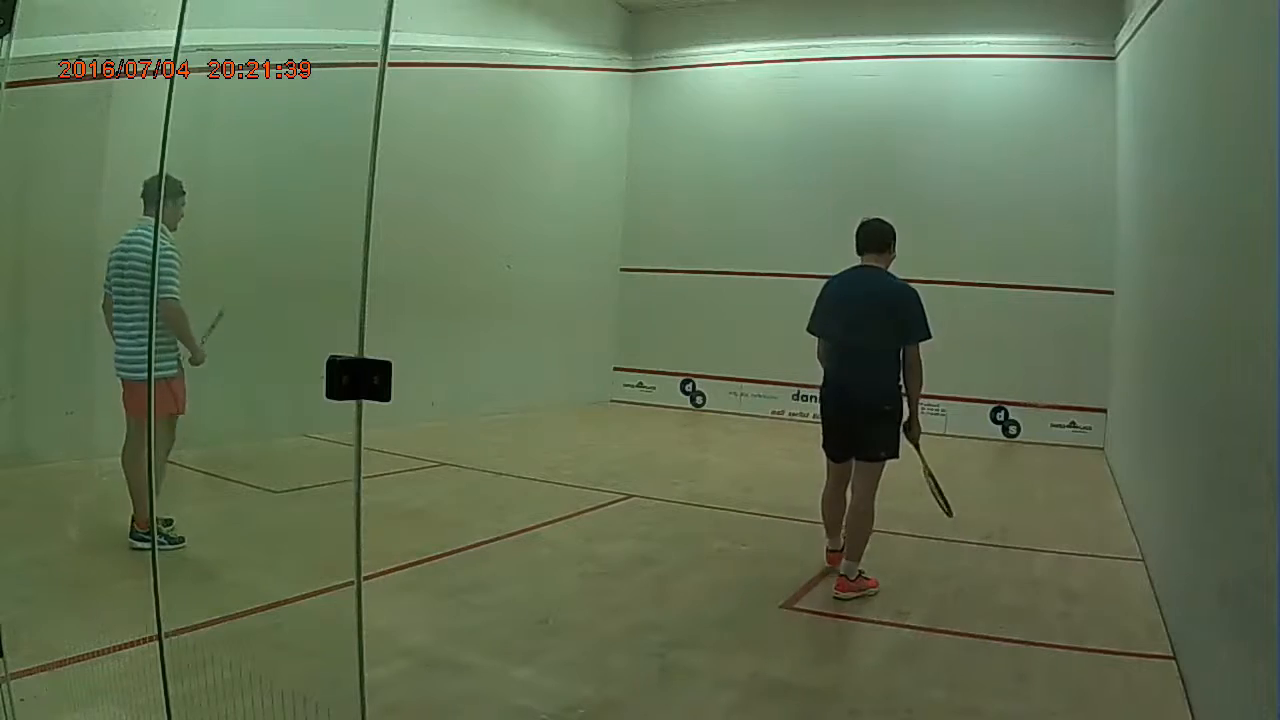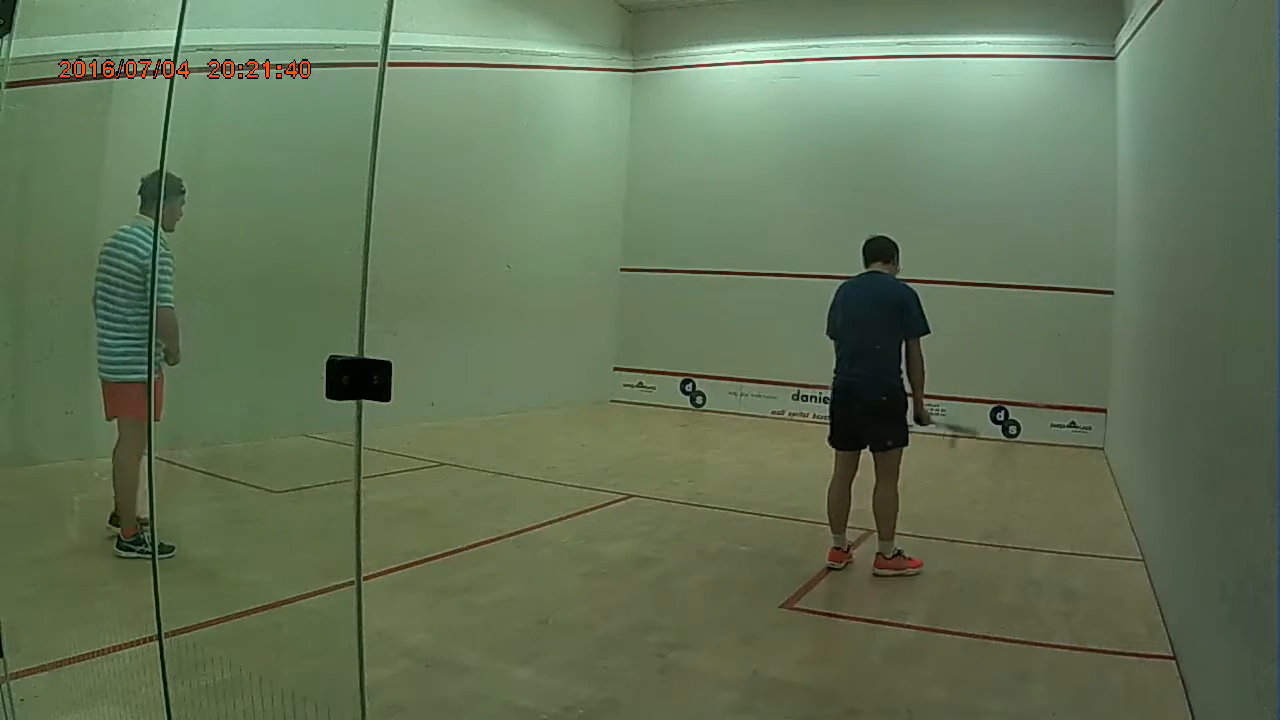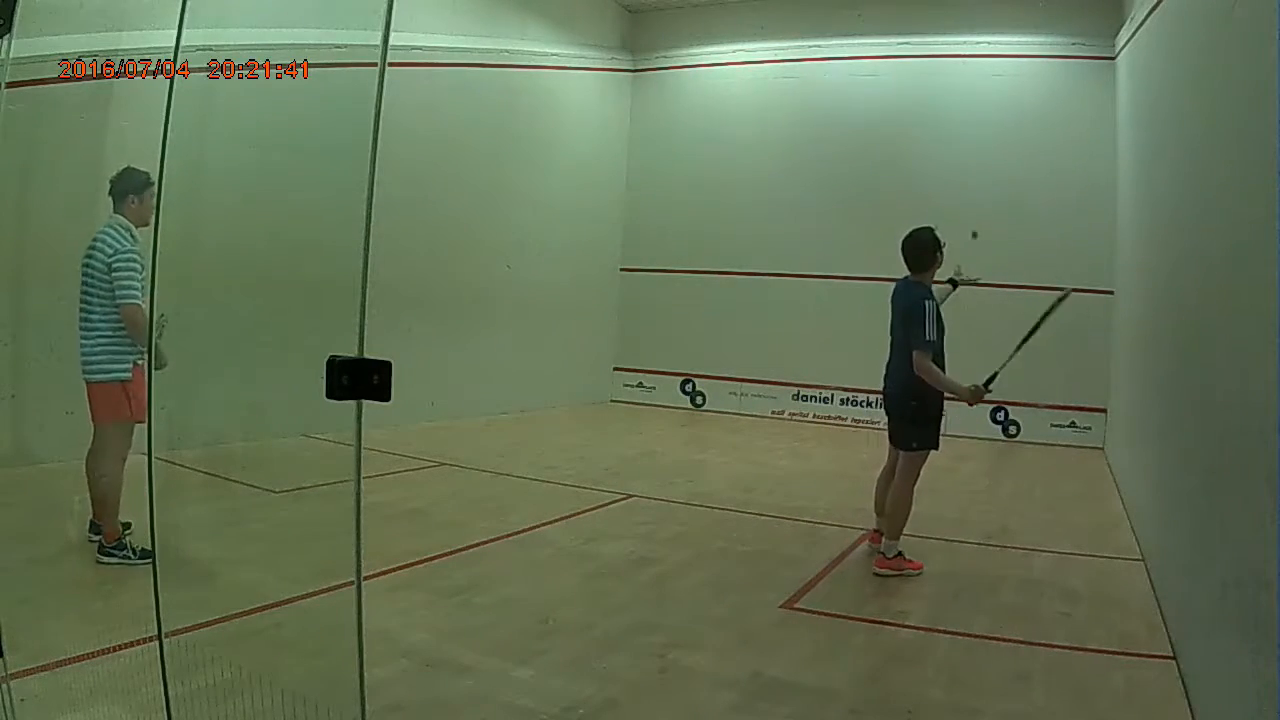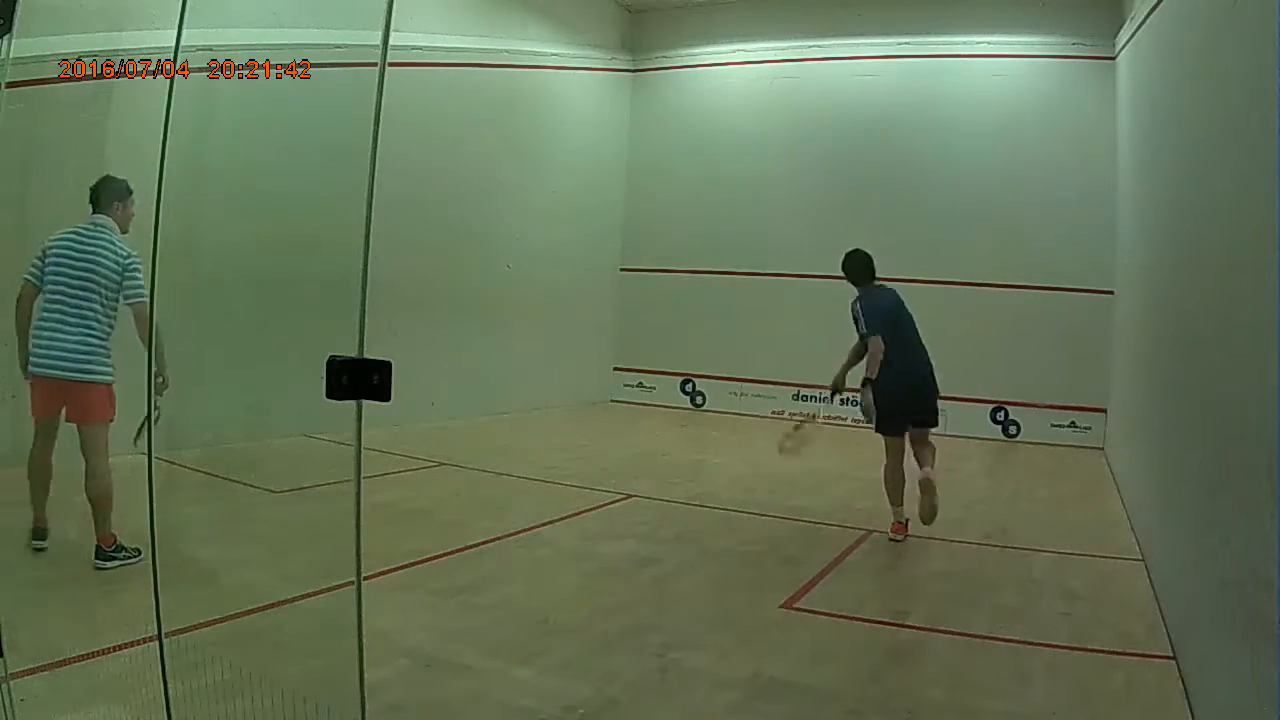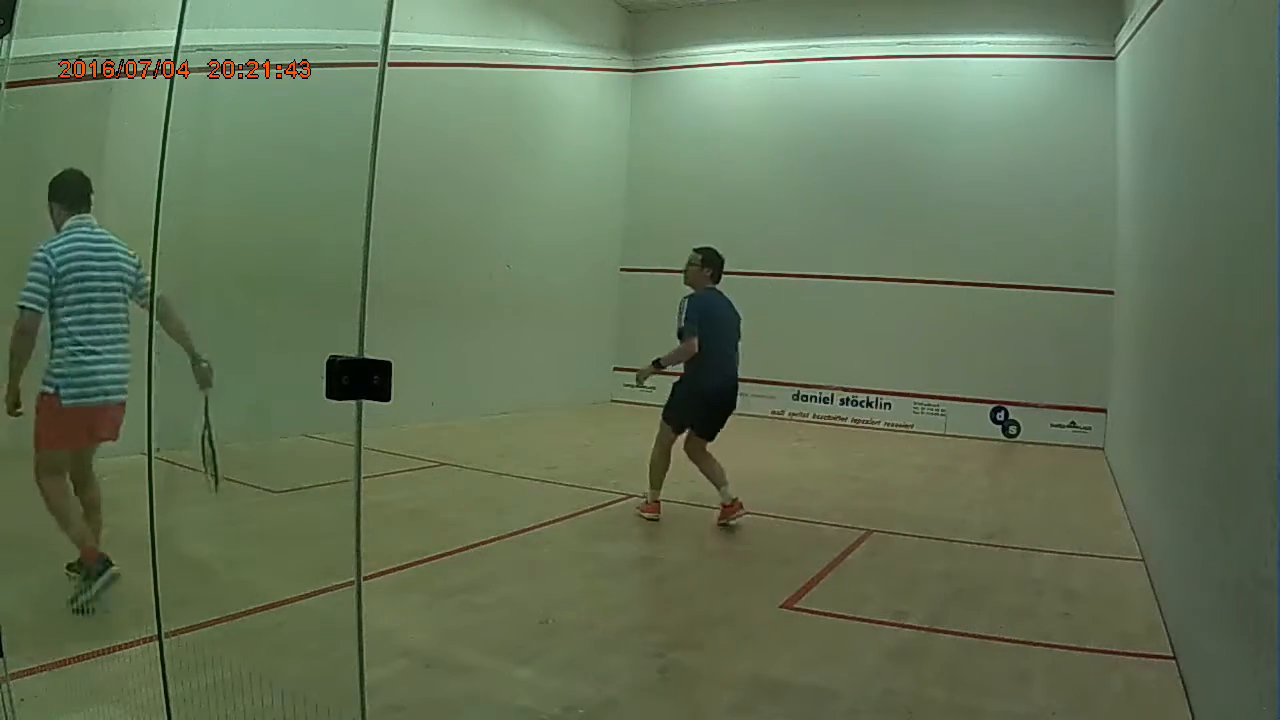
dt=1s
person 1, frame 1
left shoulder: (122, 245)
right shoulder: (162, 248)
left elbow: (109, 305)
right elbow: (170, 309)
right wrist: (194, 348)
left hip: (129, 361)
right hip: (158, 362)
left knee: (136, 439)
right knee: (158, 442)
left ankle: (143, 516)
right ankle: (144, 528)
person 1, frame 2
left shoulder: (115, 240)
right shoulder: (155, 250)
left elbow: (99, 299)
right elbow: (164, 315)
right wrist: (173, 350)
left hip: (112, 358)
right hip: (137, 363)
left knee: (128, 442)
right knee: (133, 447)
left ankle: (122, 513)
right ankle: (129, 536)
person 1, frame 3
left shoulder: (101, 239)
right shoulder: (125, 248)
right elbow: (131, 313)
right wrist: (155, 350)
left hip: (96, 360)
right hip: (118, 363)
left knee: (102, 443)
right knee: (115, 451)
left ankle: (100, 520)
right ankle: (112, 541)
person 1, frame 4
left shoulder: (56, 242)
right shoulder: (124, 255)
left elbow: (24, 299)
right elbow: (144, 318)
left wrist: (24, 350)
right wrist: (160, 367)
left hip: (45, 361)
right hip: (89, 366)
left knee: (42, 442)
right knee: (96, 455)
left ankle: (39, 527)
right ankle: (106, 545)
person 1, frame 5
left shoulder: (50, 254)
right shoulder: (123, 253)
left elbow: (26, 327)
right elbow: (164, 310)
left wrist: (12, 385)
right wrist: (196, 358)
left hip: (68, 385)
right hip: (113, 385)
left knee: (50, 476)
right knee: (81, 469)
left ankle: (94, 560)
right ankle: (94, 556)
person 2, frame 1
left shoulder: (833, 287)
right shoulder: (902, 294)
left elbow: (823, 351)
right elbow: (911, 361)
right wrist: (913, 413)
left hip: (835, 397)
right hip: (878, 401)
left knee: (836, 480)
right knee: (863, 489)
left ankle: (834, 551)
right ankle: (849, 575)
person 2, frame 2
left shoulder: (844, 291)
right shoulder: (903, 294)
right elbow: (914, 354)
right wrist: (918, 402)
left hip: (844, 391)
right hip: (884, 393)
left knee: (843, 472)
right knee: (887, 476)
left ankle: (838, 548)
right ankle: (887, 555)
person 2, frame 3
left shoulder: (905, 288)
right shoulder: (923, 302)
right elbow: (922, 364)
left wrist: (954, 284)
right wrist: (959, 391)
left hip: (897, 391)
right hip: (917, 398)
left knee: (893, 465)
right knee: (906, 475)
left ankle: (879, 530)
right ankle: (889, 554)
person 2, frame 4
left shoulder: (862, 305)
right shoulder: (888, 293)
left elbow: (876, 347)
left wrist: (867, 385)
right wrist: (842, 372)
left hip: (890, 387)
right hip: (923, 381)
left knee: (894, 456)
right knee: (923, 443)
left ankle: (898, 520)
right ankle: (926, 475)
person 2, frame 5
left shoulder: (692, 302)
right shoulder: (729, 308)
left elbow: (690, 347)
left wrist: (655, 366)
left hip: (697, 387)
right hip: (726, 390)
left knee: (663, 442)
right knee: (696, 448)
left ankle: (653, 501)
right ankle: (729, 501)
